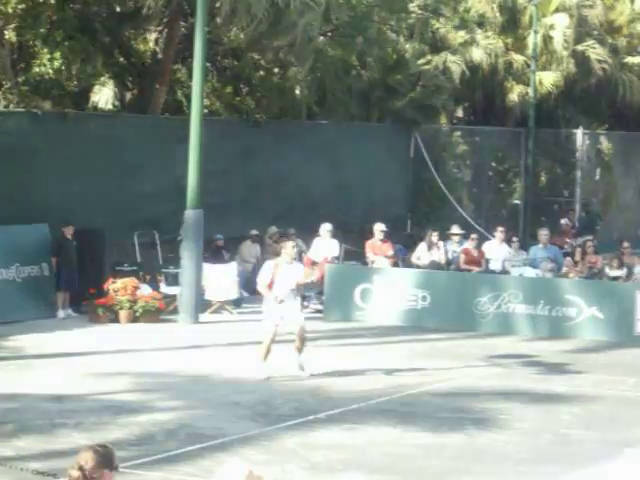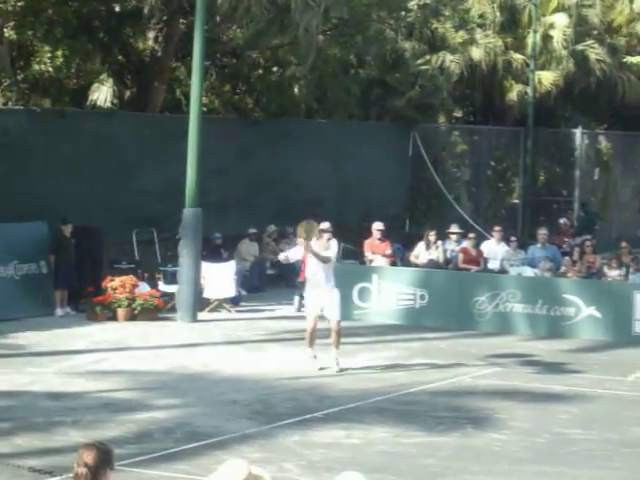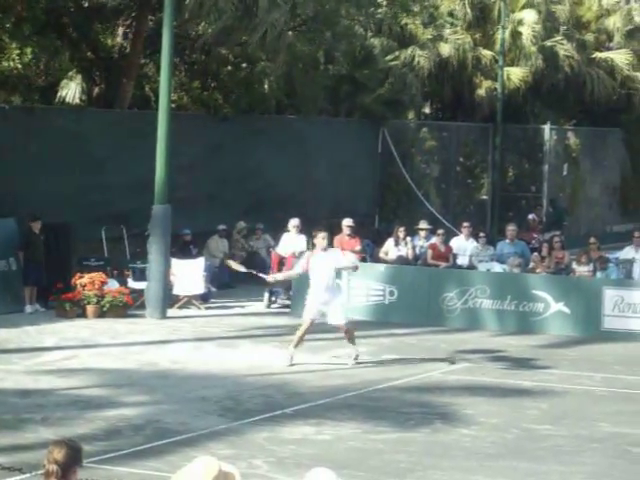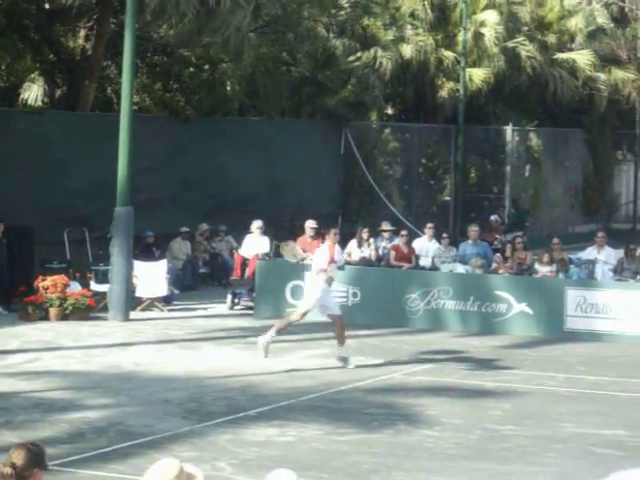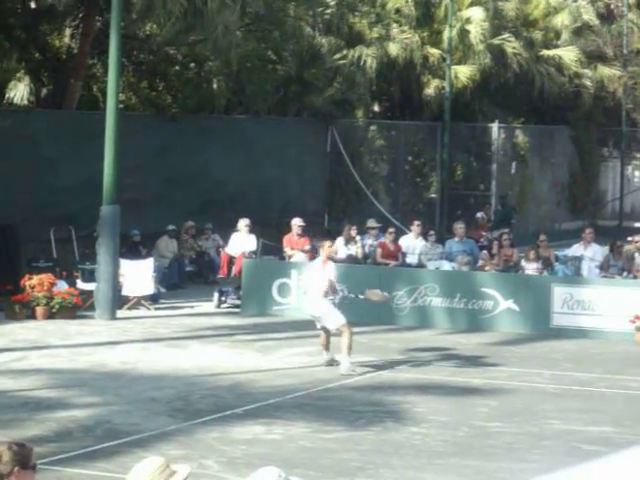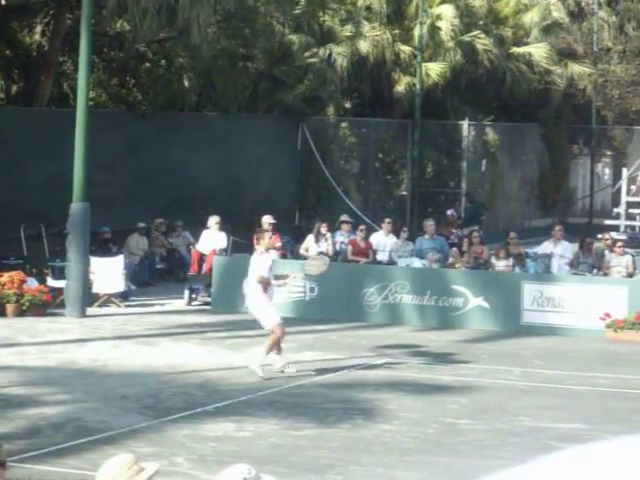
dt=0.4s
person 1, frame 1
left shoulder: (298, 267)
right shoulder: (271, 265)
left elbow: (298, 287)
right elbow: (261, 286)
left wrist: (300, 284)
right wrist: (272, 297)
left hip: (291, 304)
right hip: (273, 305)
left knee: (301, 334)
right knee: (271, 337)
left ankle: (299, 361)
right ankle: (262, 368)
person 1, frame 2
left shoulder: (332, 249)
right shoulder: (303, 248)
left elbow: (325, 260)
right elbow: (286, 257)
left wrist: (310, 251)
right wrist: (283, 256)
left hip: (329, 293)
right hip: (312, 293)
left knee: (335, 327)
right knee: (311, 328)
left ankle: (335, 358)
right ankle: (311, 354)
person 1, frame 3
left shoulder: (335, 253)
right shoulder: (308, 257)
left elbow: (354, 265)
right elbow: (294, 273)
right wrist: (277, 277)
left hip: (333, 297)
right hip: (316, 297)
left knee: (345, 328)
right knee: (305, 327)
left ankle: (354, 350)
right ankle: (291, 352)
person 1, frame 4
left shoulder: (319, 250)
right shoulder: (334, 247)
right elbow: (339, 264)
left hip: (323, 291)
right hip: (318, 289)
left knee: (339, 322)
right knee: (298, 316)
left ankle: (342, 354)
right ankle: (268, 337)
person 1, frame 5
left shoulder: (311, 265)
right shoulder: (329, 264)
left elbow: (305, 288)
right elbow: (330, 284)
right wrist: (336, 292)
left hip: (309, 302)
right hip: (321, 302)
left knee: (326, 329)
right knee: (347, 331)
left ankle: (328, 358)
right ankle: (345, 364)
person 1, frame 6
left shoulder: (259, 256)
right shoulder: (264, 257)
left elbow: (268, 277)
right elbow: (259, 279)
left wrist: (288, 276)
right wrist: (275, 282)
left hip: (260, 300)
right hip: (259, 300)
left knee: (277, 332)
right knee: (279, 332)
left ankle: (280, 363)
right ankle: (257, 362)
